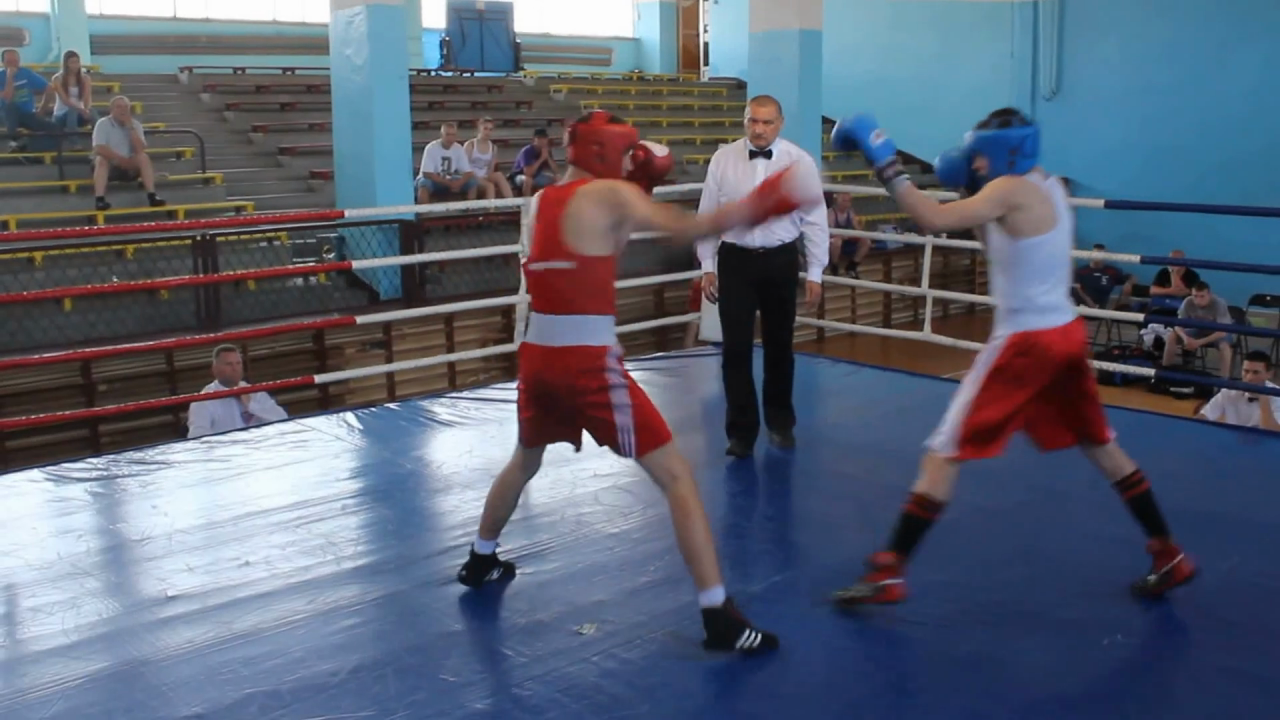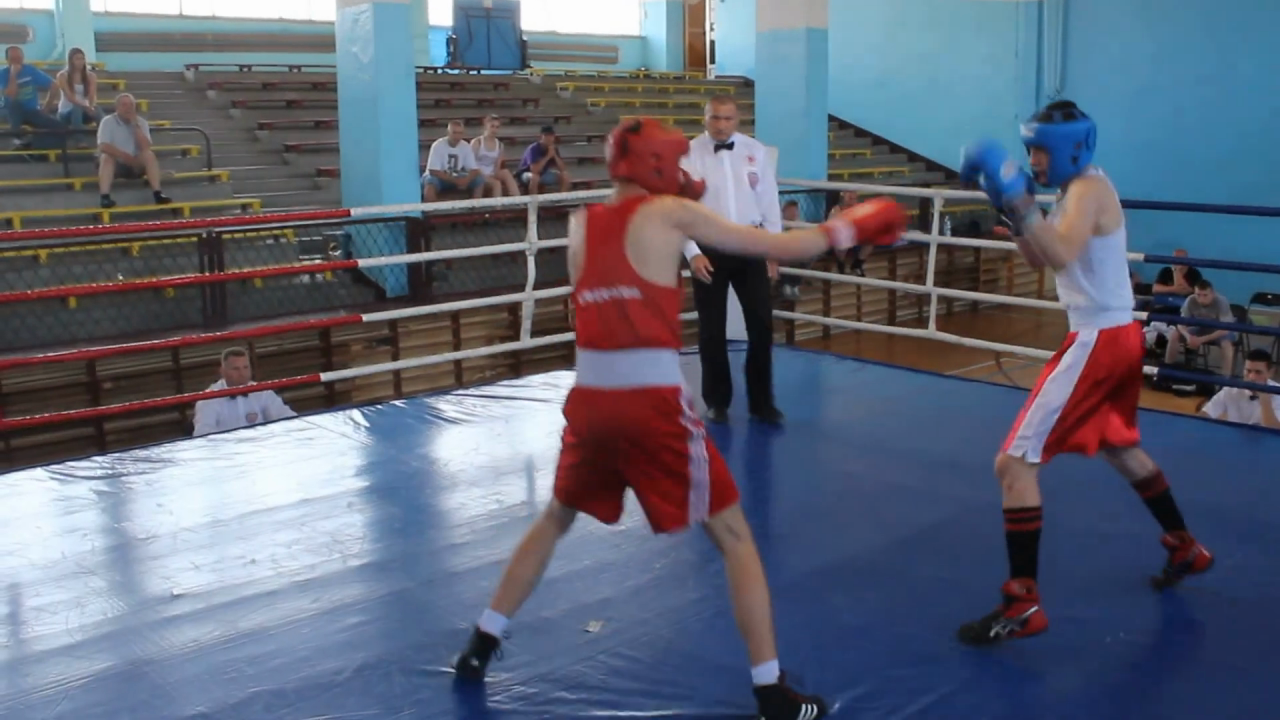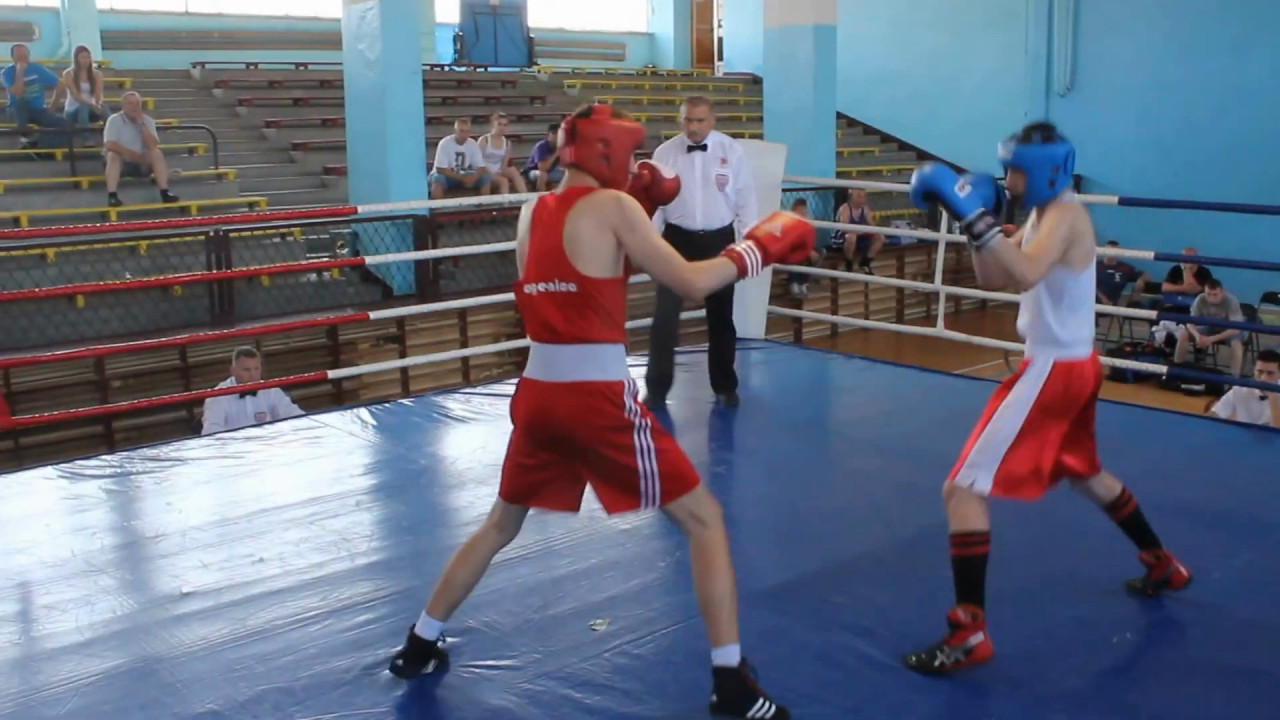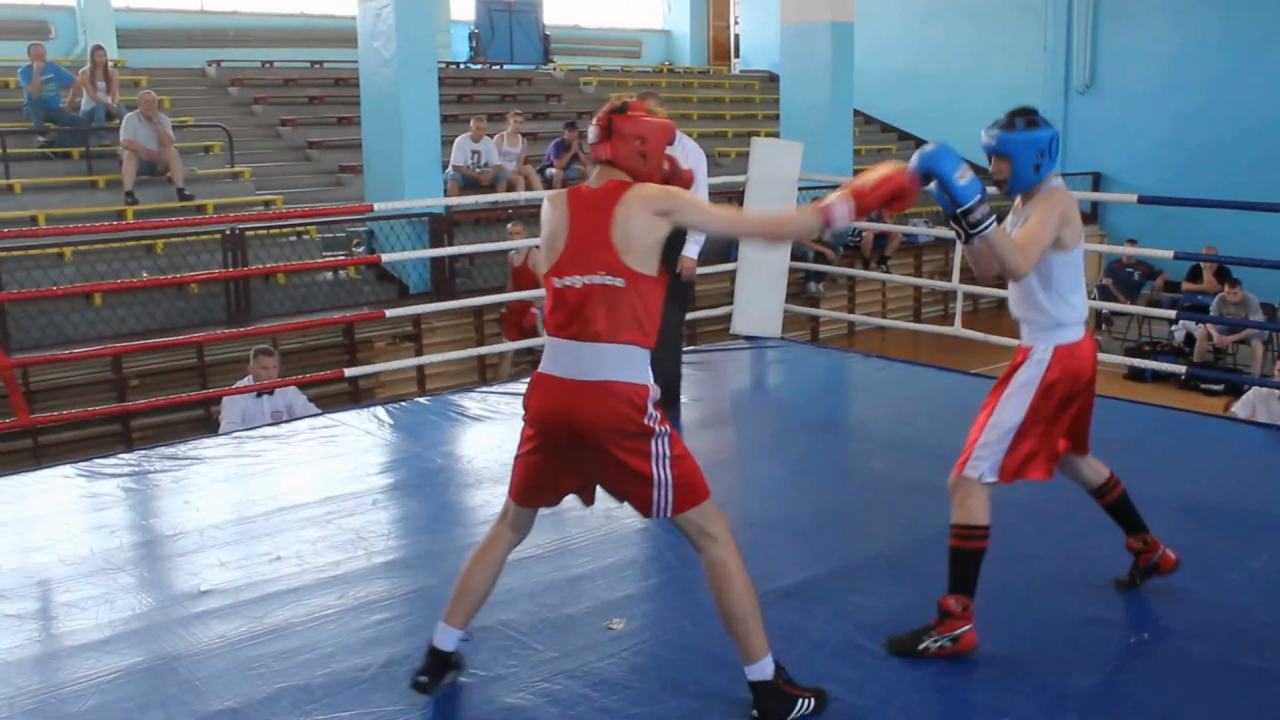
dt=0.7s
person 1, frame 1
left shoulder: (541, 202)
right shoulder: (604, 194)
right elbow: (683, 230)
left wrist: (637, 186)
right wrist: (759, 201)
left hip: (537, 357)
right hip: (589, 362)
left knee: (525, 457)
right knee: (677, 478)
left ankle: (480, 560)
right ankle: (720, 618)
person 1, frame 2
left shoulder: (580, 226)
right shoulder: (671, 213)
right elbow: (778, 247)
right wrist: (849, 228)
left hip: (592, 401)
right hip: (656, 403)
left knee: (553, 523)
right knee: (735, 542)
left ankle: (480, 645)
person 1, frame 3
left shoulder: (534, 213)
right shoulder: (614, 206)
right elbow: (691, 283)
right wrist: (759, 248)
left hip: (538, 394)
right hip: (603, 400)
left knee: (498, 528)
right knee: (705, 521)
left ankle: (419, 646)
person 1, frame 4
left shoulder: (556, 206)
right shoulder: (658, 200)
right elbow: (774, 227)
right wrist: (856, 198)
left hip: (553, 393)
right hip: (621, 401)
left knee: (509, 527)
right knee: (712, 536)
left ankle: (440, 655)
person 2, frame 1
left shoulder: (1010, 190)
right shoulder: (1049, 187)
left elbow: (934, 219)
left wrist: (886, 163)
right wrist: (971, 187)
left hip: (1024, 343)
right hip: (1066, 337)
left knee: (943, 456)
right knee: (1101, 446)
left ankle: (887, 573)
right ankle: (1170, 555)
person 2, frame 2
left shoulder: (1088, 190)
right shoulder: (1079, 188)
left elbow: (1059, 257)
right elbow: (1041, 258)
left wrist: (1017, 196)
right wrist: (1013, 206)
left hip: (1099, 341)
right hip: (1120, 337)
left knee: (1015, 463)
right knee: (1120, 449)
left ankle: (1023, 604)
right ankle: (1186, 548)
person 2, frame 3
left shoulder: (1064, 217)
right shoulder: (1043, 215)
left elbow: (1022, 276)
right elbow: (993, 274)
left wrist: (975, 218)
right wrist: (980, 217)
left hip: (1055, 369)
right hip: (1072, 366)
left knee: (962, 489)
right knee: (1085, 472)
left ankle: (968, 631)
right ankle: (1164, 564)
person 2, frame 4
left shoulder: (1052, 201)
right shoulder: (1030, 198)
left elbow: (1019, 265)
right elbow: (985, 269)
left wrist: (970, 202)
right wrist: (960, 213)
left hip: (1051, 357)
right hip: (1071, 351)
left knee: (970, 480)
right knee: (1074, 459)
left ankle: (956, 620)
right ankle: (1150, 550)
person 3, frame 1
left shoulder: (800, 163)
right shoulder: (723, 159)
left elbow: (815, 222)
left wrist: (814, 273)
right wrist: (707, 267)
left hip: (780, 261)
right hip: (736, 260)
left knee: (779, 345)
right knee: (735, 348)
left ankle: (779, 422)
right ankle: (740, 432)
person 3, frame 2
left shoulder: (756, 151)
right shoulder: (689, 156)
left elbow: (770, 204)
right wrist: (692, 253)
right hip: (708, 248)
left knee: (761, 324)
right knee: (712, 329)
left ankle: (761, 401)
right ankle: (717, 401)
person 3, frame 3
left shoulder: (733, 152)
right shoulder: (666, 153)
left elbow: (746, 204)
left hip: (718, 240)
right hip: (677, 240)
left knee: (720, 317)
right knee: (665, 314)
left ankle: (725, 385)
right ankle: (656, 388)
person 3, frame 4
left shoulder: (686, 149)
left elbow: (699, 202)
left wrist: (691, 251)
left hip: (674, 239)
left knee: (669, 322)
left ankle: (668, 399)
right ankle: (662, 394)
